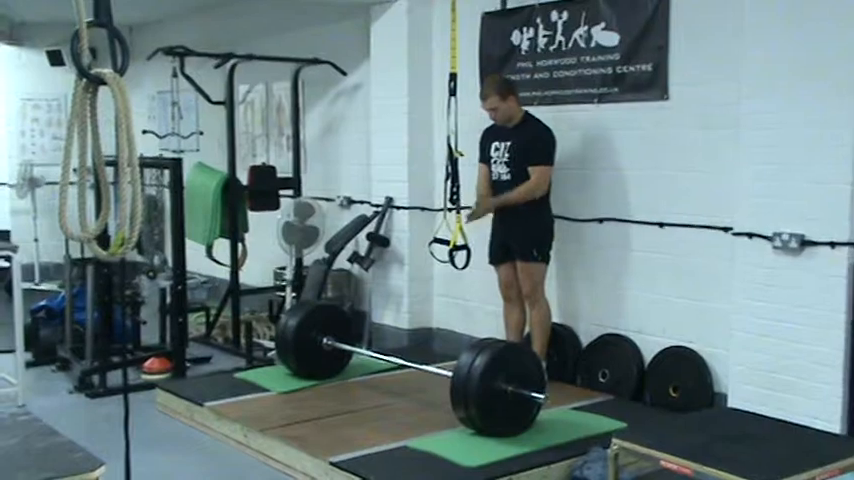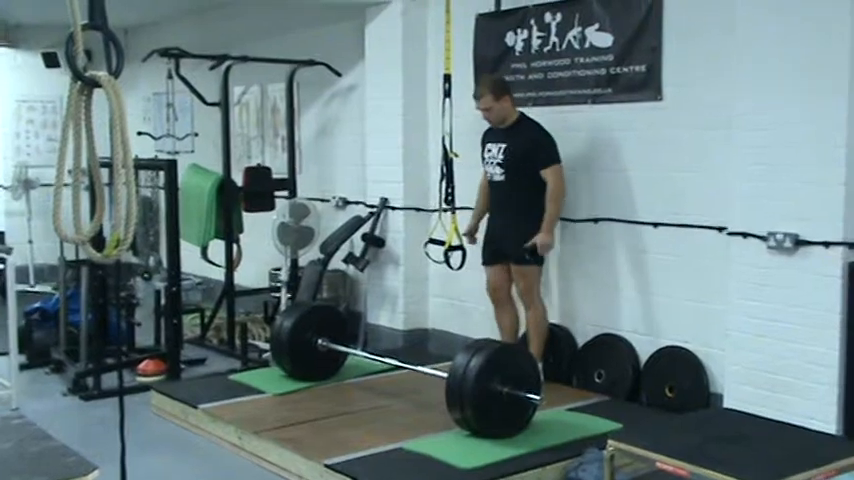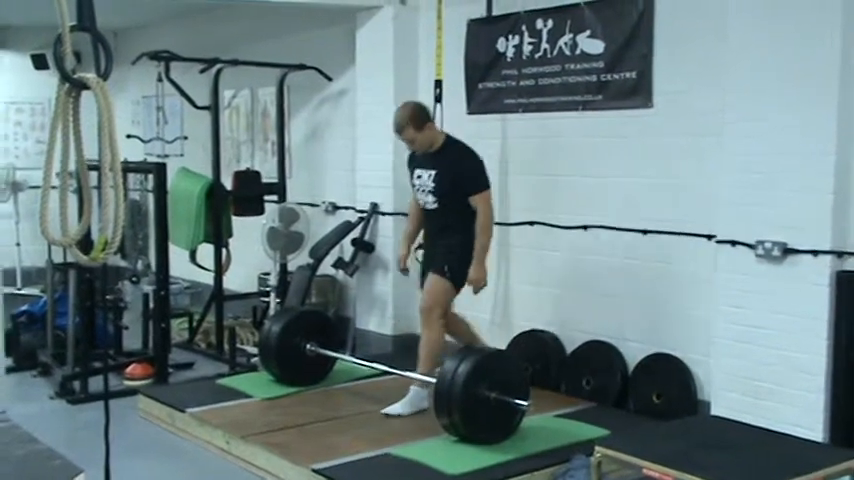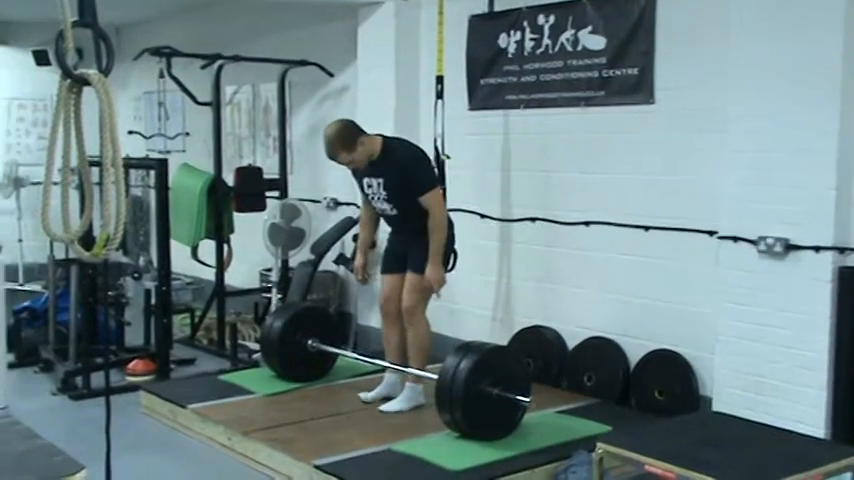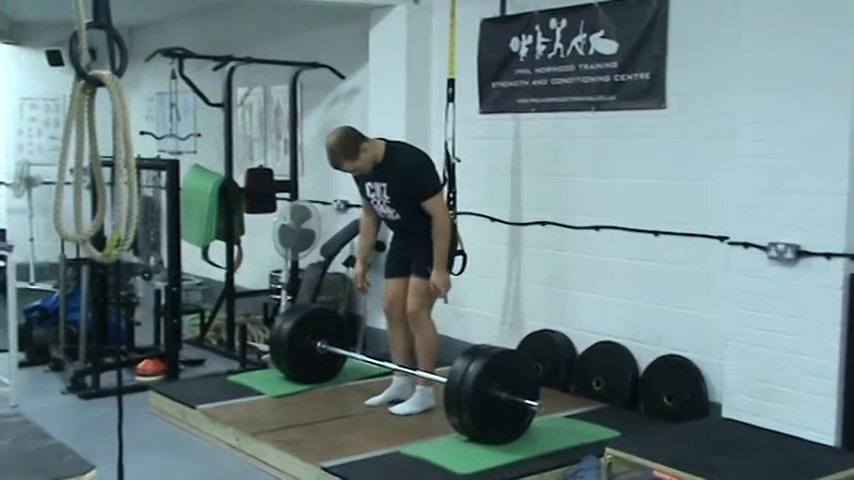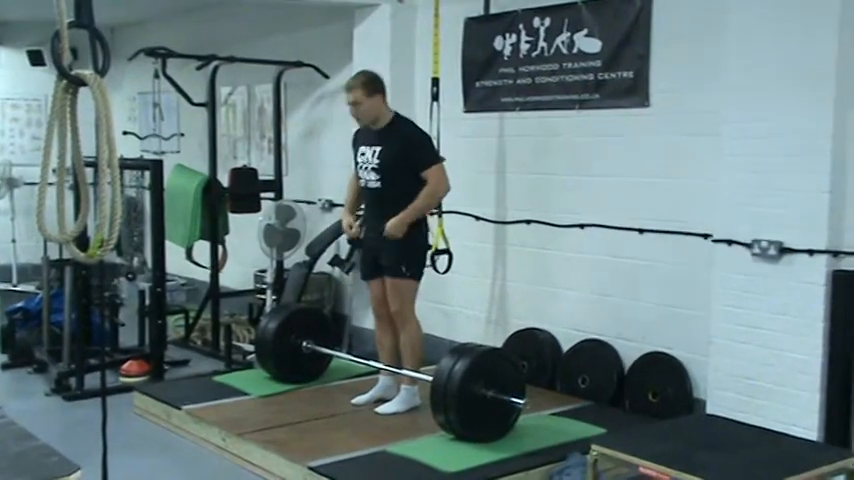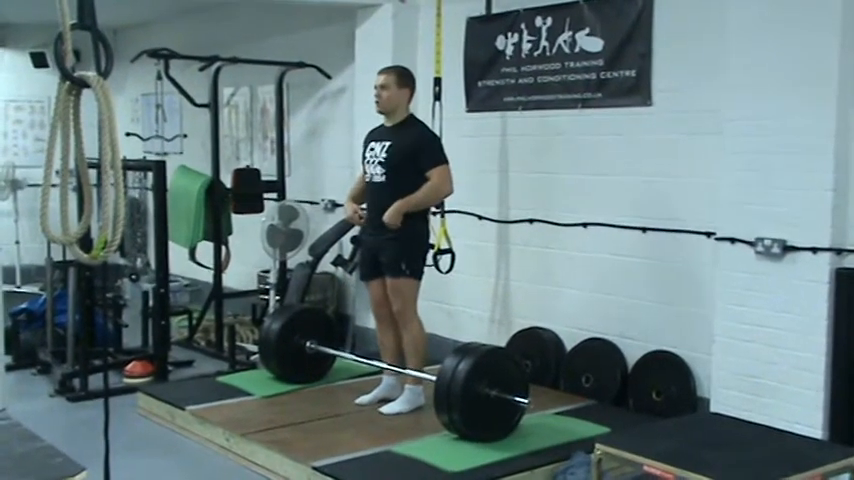
dt=0.7s
person 1, frame 1
left shoulder: (538, 134)
right shoulder: (489, 135)
left elbow: (538, 185)
right elbow: (484, 177)
left wrist: (494, 203)
right wrist: (484, 201)
left hip: (532, 226)
right hip: (502, 224)
left knee: (532, 294)
right knee: (509, 295)
person 1, frame 2
left shoulder: (533, 135)
right shoulder: (489, 135)
left elbow: (555, 184)
left wrist: (547, 230)
right wrist: (474, 220)
left hip: (525, 230)
right hip: (496, 227)
left knee: (529, 297)
right knee: (497, 295)
left ankle: (534, 366)
person 1, frame 3
left shoulder: (462, 159)
right shoulder: (415, 158)
left elbow: (484, 212)
left wrist: (479, 264)
right wrist: (406, 245)
left hip: (458, 244)
right hip: (433, 243)
left knee: (429, 310)
right knee: (443, 315)
left ankle: (421, 392)
person 1, frame 4
left shoulder: (408, 159)
right shoulder: (360, 165)
left elbow: (437, 210)
right elbow: (369, 207)
left wrist: (435, 263)
right wrist: (362, 252)
left hip: (429, 238)
right hip: (400, 237)
left knee: (411, 307)
right knee: (388, 306)
left ankle: (415, 389)
right ankle: (393, 380)
person 1, frame 5
left shoulder: (411, 163)
right shoulder: (362, 168)
left elbow: (440, 215)
right elbow: (370, 214)
left wrist: (440, 268)
right wrist: (361, 261)
left hip: (432, 241)
right hip: (402, 240)
left knee: (417, 311)
right knee: (393, 310)
left ankle: (425, 391)
right ankle: (401, 384)
person 1, frame 6
left shoulder: (409, 136)
right shoulder: (360, 137)
left elbow: (440, 184)
left wrist: (404, 219)
right wrist: (348, 213)
left hip: (404, 237)
right hip: (373, 236)
left knee: (401, 312)
right knee: (381, 312)
left ankle: (410, 390)
right ankle: (387, 382)
person 1, frame 7
left shoulder: (420, 136)
right shoulder: (373, 136)
left elbow: (443, 185)
left wrist: (401, 206)
right wrist: (351, 200)
left hip: (404, 236)
right hip: (372, 235)
left knee: (404, 313)
right knee: (381, 313)
left ankle: (414, 389)
right ankle: (390, 382)
